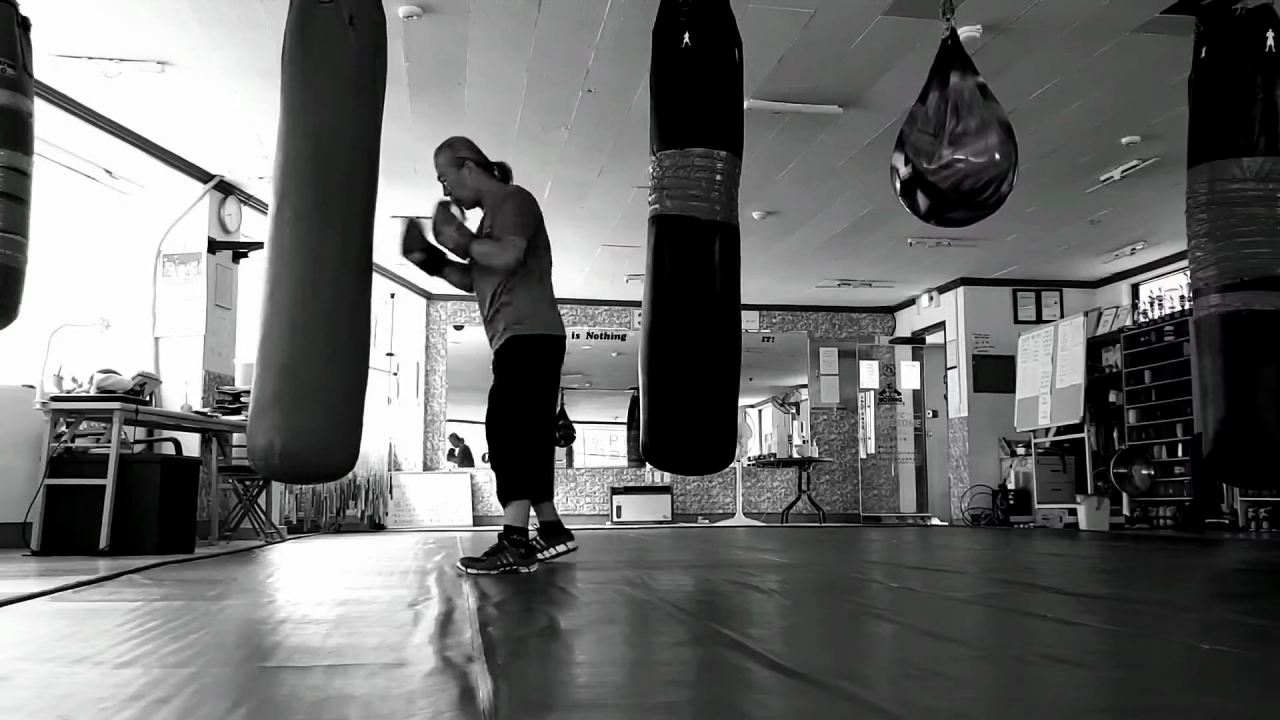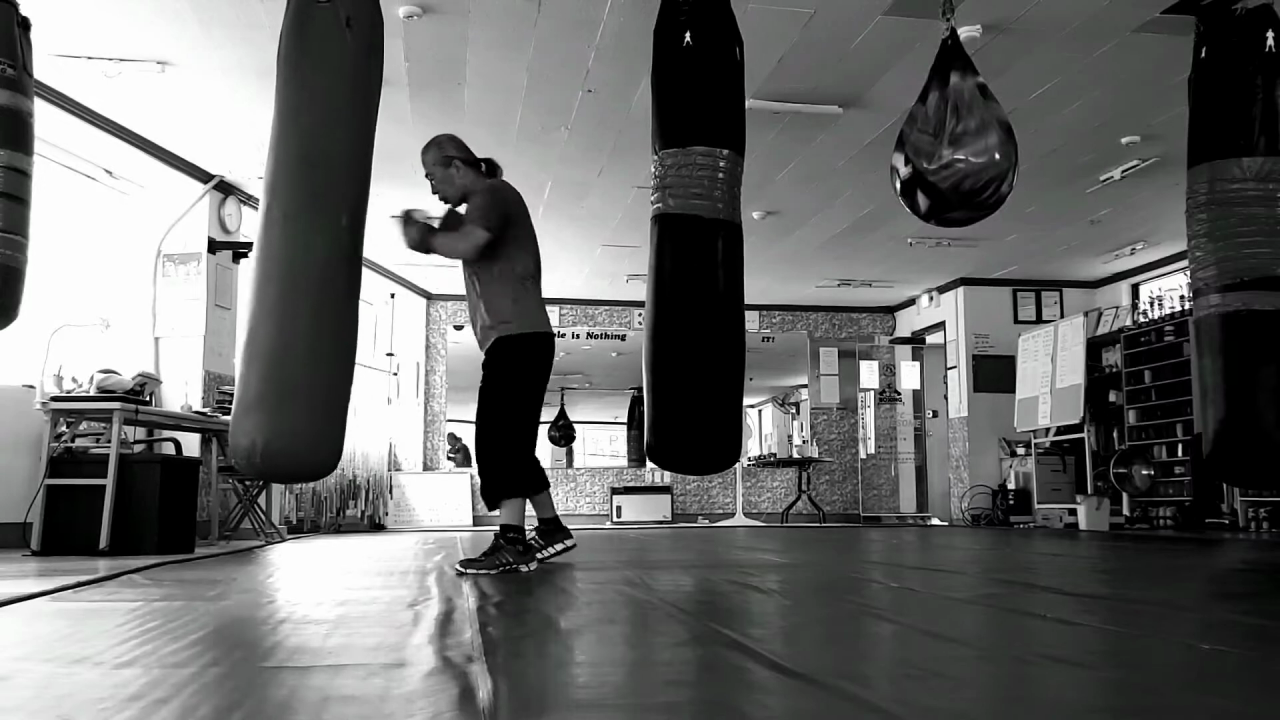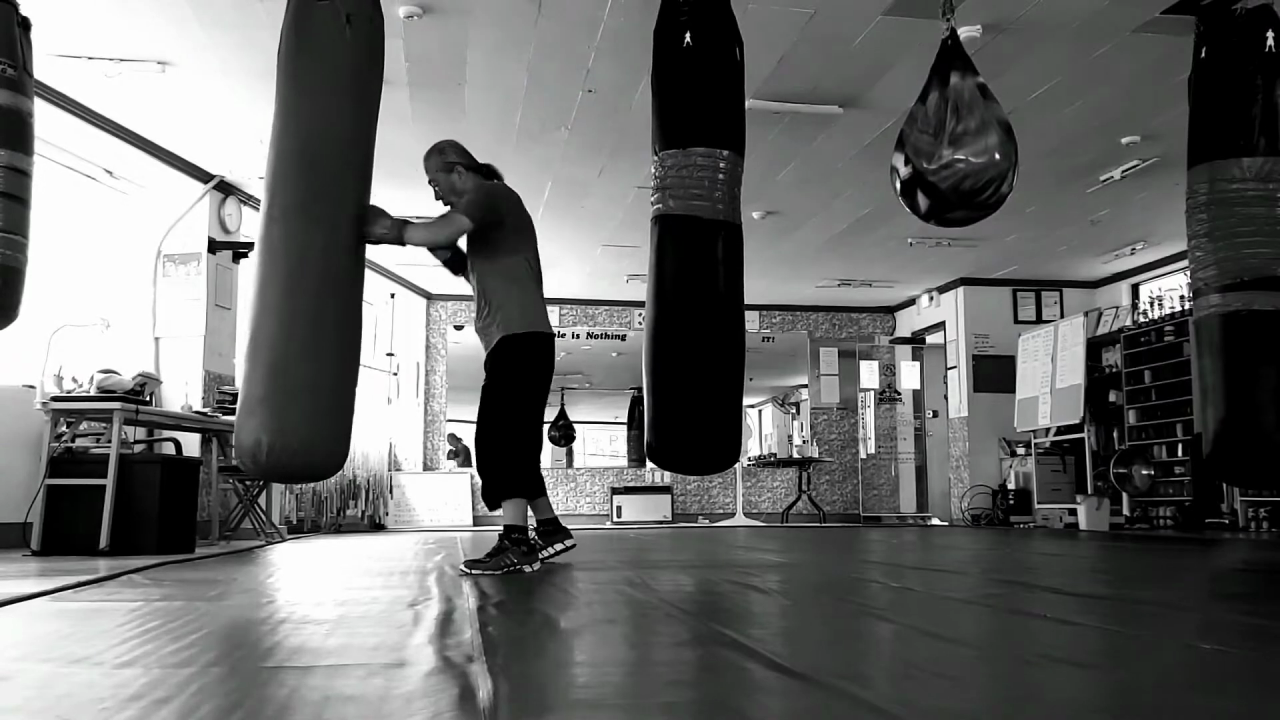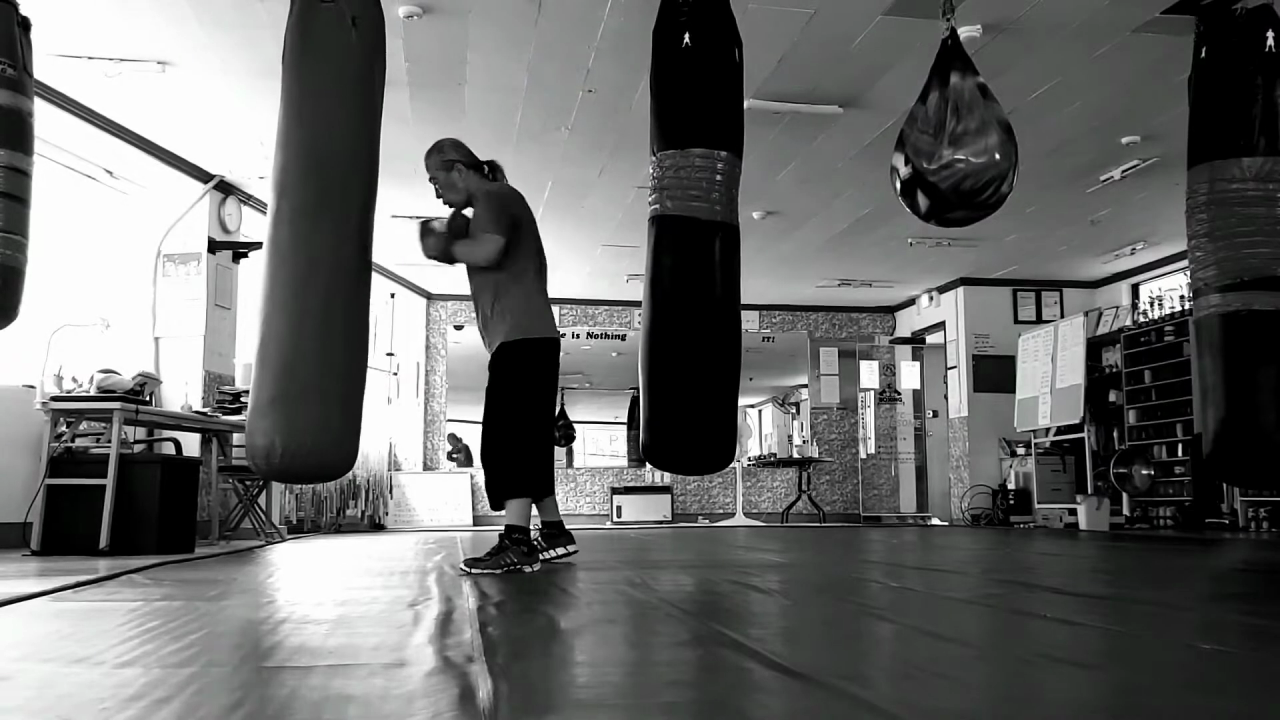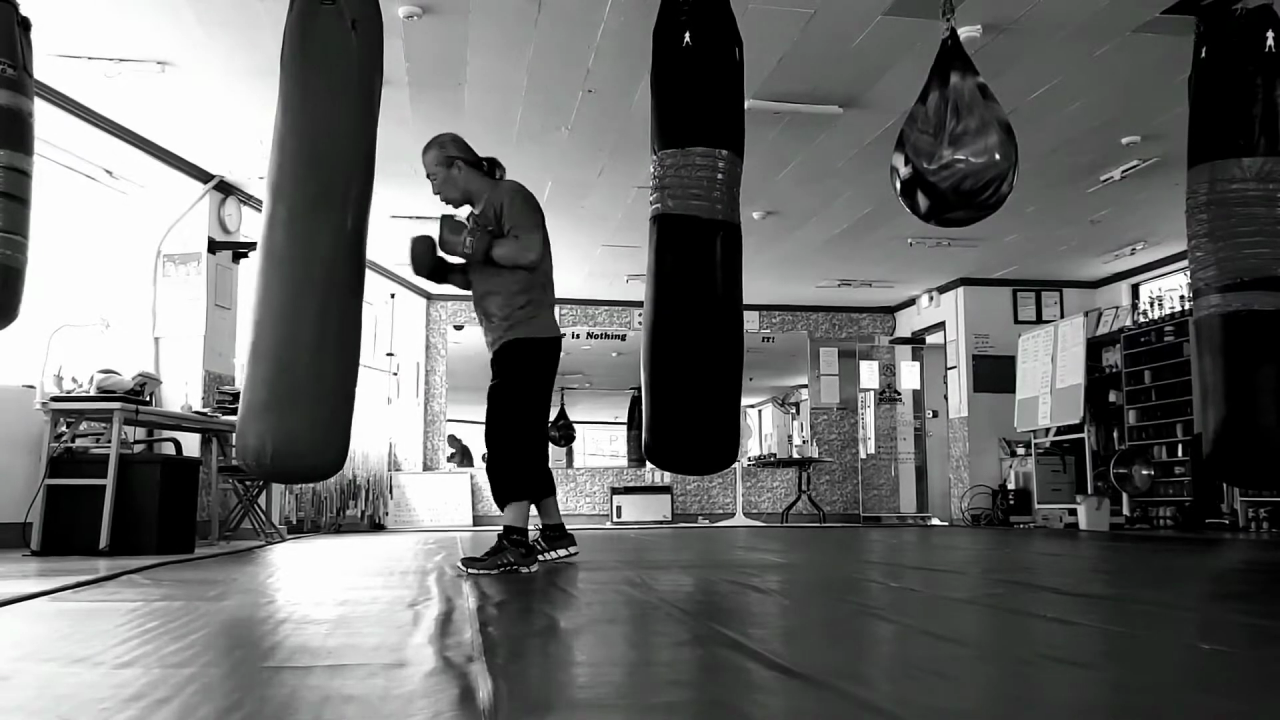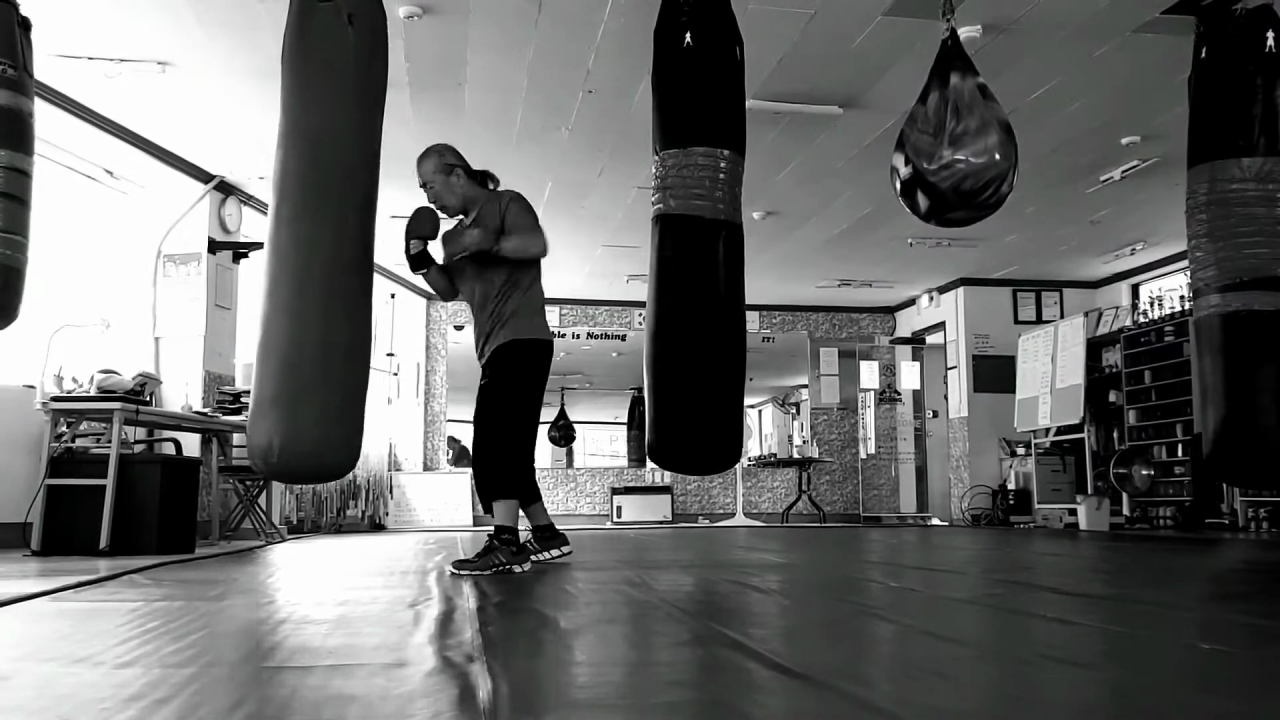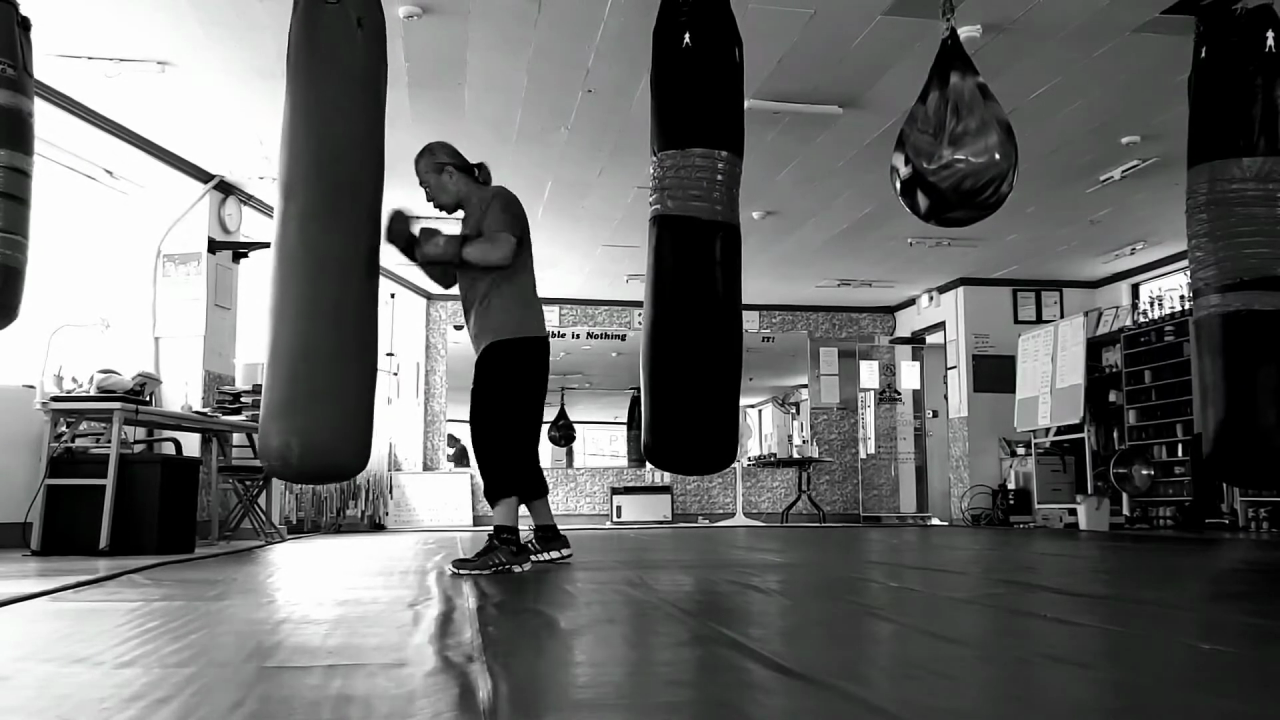
dt=0.7s
person 1, frame 1
left shoulder: (513, 199)
right shoulder: (491, 217)
left elbow: (508, 259)
right elbow: (473, 281)
left wrist: (458, 239)
right wrist: (429, 259)
left hip: (531, 340)
right hip: (519, 343)
left knee: (512, 439)
right knee: (525, 440)
left ankle: (515, 543)
right ankle: (550, 531)
person 1, frame 2
left shoulder: (494, 194)
right shoulder: (482, 211)
left elbow: (465, 244)
right elbow: (483, 266)
left wrist: (429, 235)
right wrist: (435, 237)
left hip: (518, 338)
right hip: (514, 340)
left knee: (500, 435)
right knee: (510, 438)
left ankle: (512, 541)
right ankle: (550, 529)
person 1, frame 3
left shoulder: (493, 195)
right shoulder: (486, 205)
left elbow: (443, 231)
right elbow: (481, 274)
left wrist: (390, 228)
right wrist: (454, 259)
left hip: (519, 338)
right hip: (514, 340)
left knee: (498, 435)
right knee: (518, 441)
left ankle: (514, 541)
right ankle: (548, 531)
person 1, frame 4
left shoulder: (495, 198)
right shoulder: (494, 207)
left elbow: (482, 253)
right elbow: (485, 268)
left wrist: (441, 246)
right wrist: (448, 245)
left hip: (521, 338)
right hip: (529, 340)
left knee: (505, 435)
right knee: (526, 437)
left ankle: (517, 541)
right ankle: (555, 534)
person 1, frame 5
left shoulder: (510, 195)
right shoulder: (480, 210)
left elbow: (529, 253)
right elbow: (478, 277)
left wrist: (472, 245)
right wrist: (437, 267)
left hip: (526, 339)
right hip: (520, 342)
left knee: (507, 436)
right knee: (525, 438)
left ankle: (515, 541)
right ankle: (553, 535)
person 1, frame 6
left shoulder: (508, 203)
right shoulder: (464, 228)
left elbow: (537, 246)
right elbow: (448, 290)
left wrist: (485, 245)
right wrist: (420, 257)
left hip: (520, 343)
right hip: (502, 349)
left knee: (496, 438)
right knee: (507, 444)
left ankle: (505, 544)
right ankle: (546, 535)
person 1, frame 7
left shoulder: (498, 200)
right shoulder: (474, 216)
left elbow: (502, 252)
right elbow: (448, 278)
left wrist: (451, 247)
right wrist: (408, 244)
left hip: (511, 341)
right hip: (512, 342)
left knee: (496, 435)
right knee: (515, 442)
left ankle: (506, 543)
right ankle: (547, 537)
